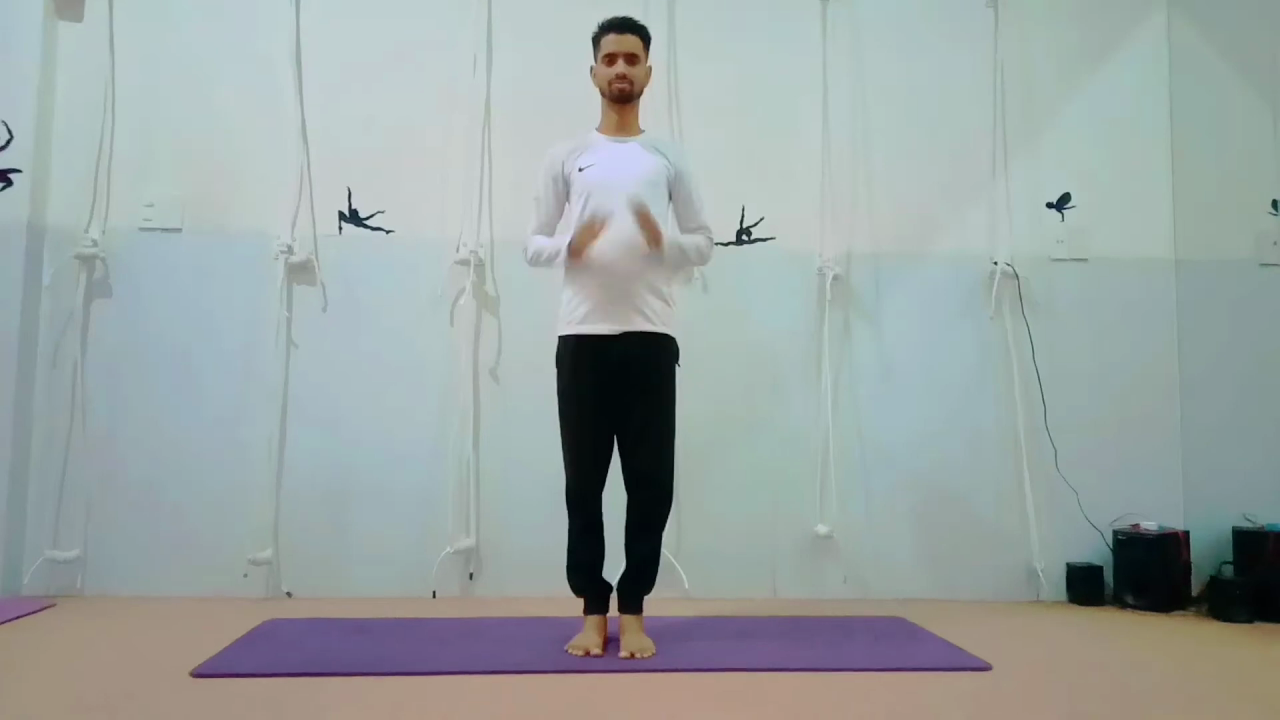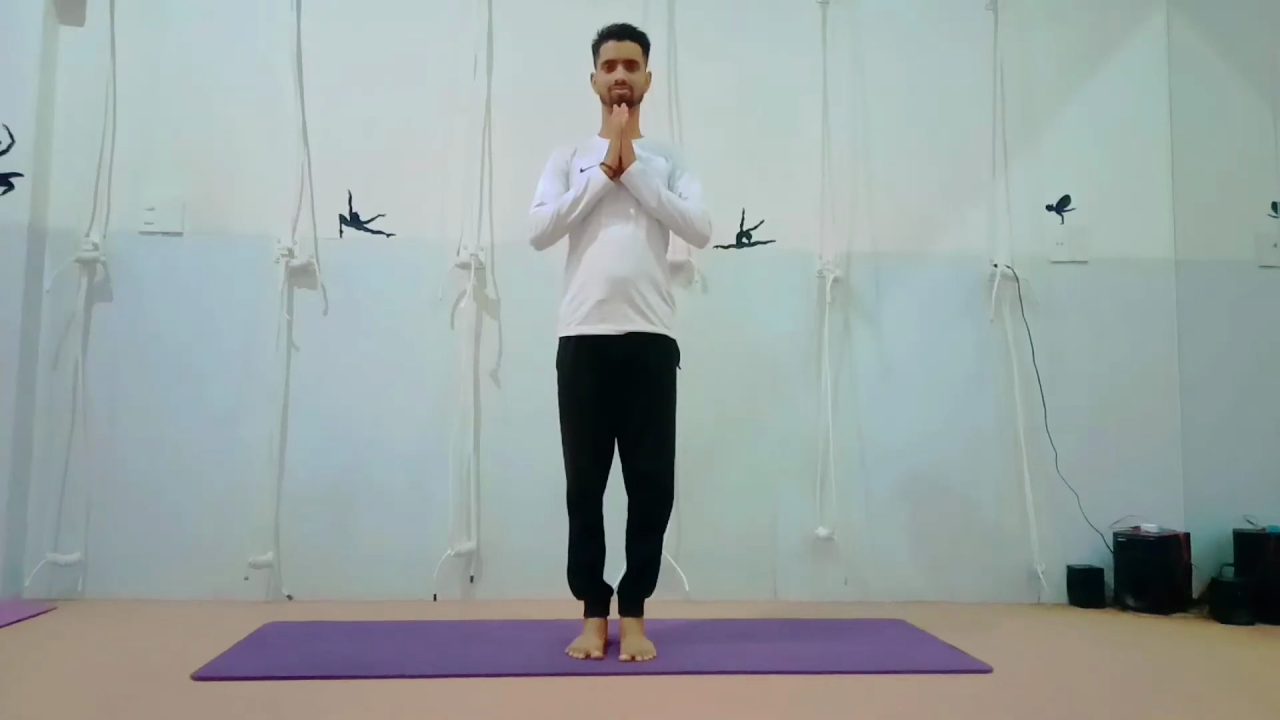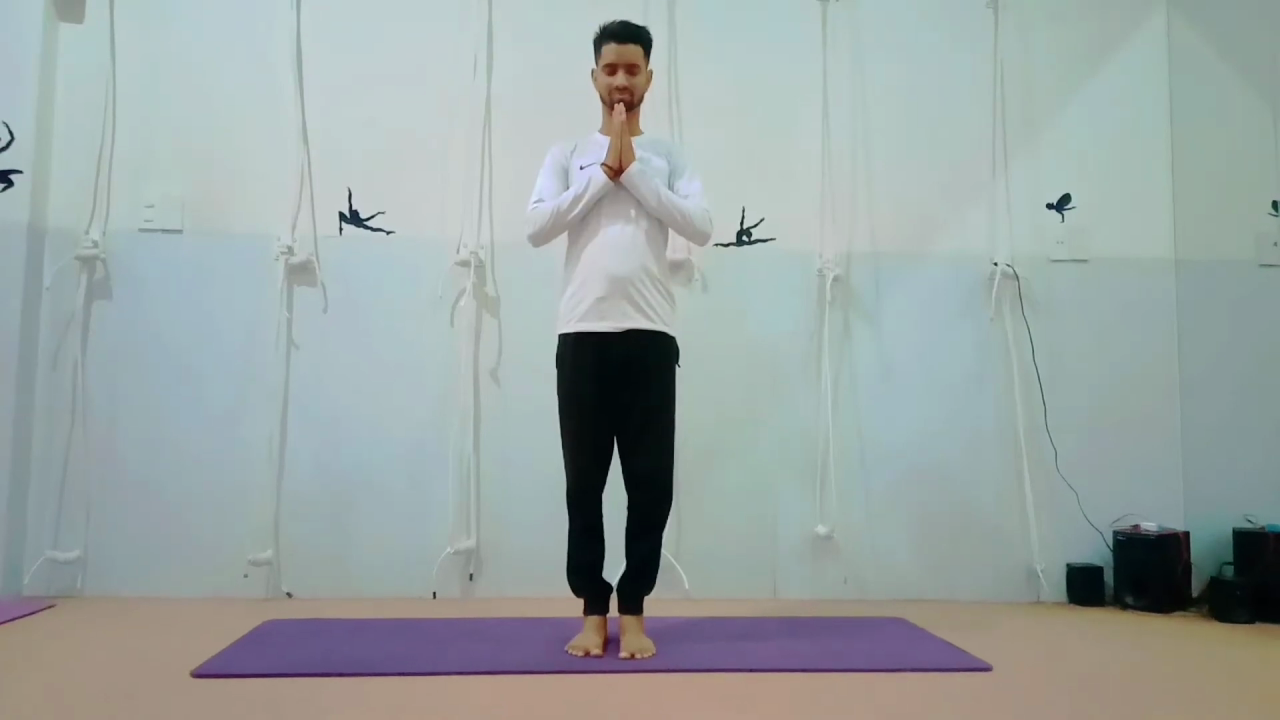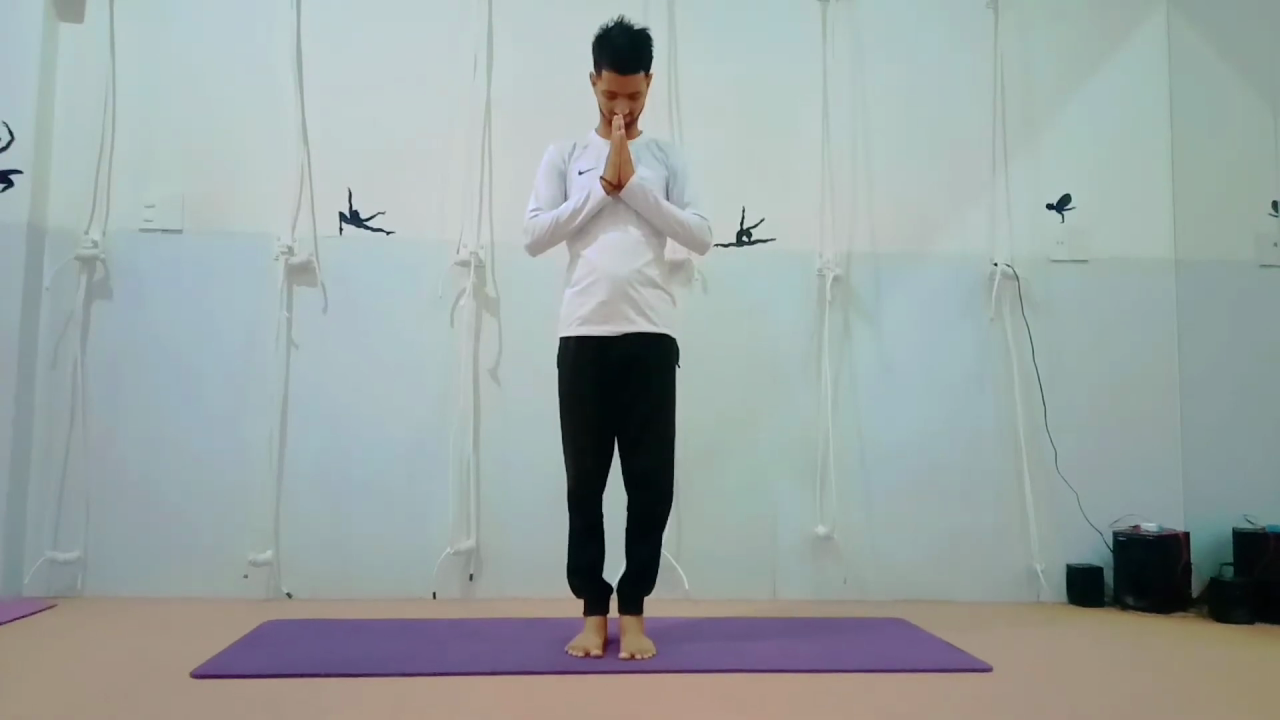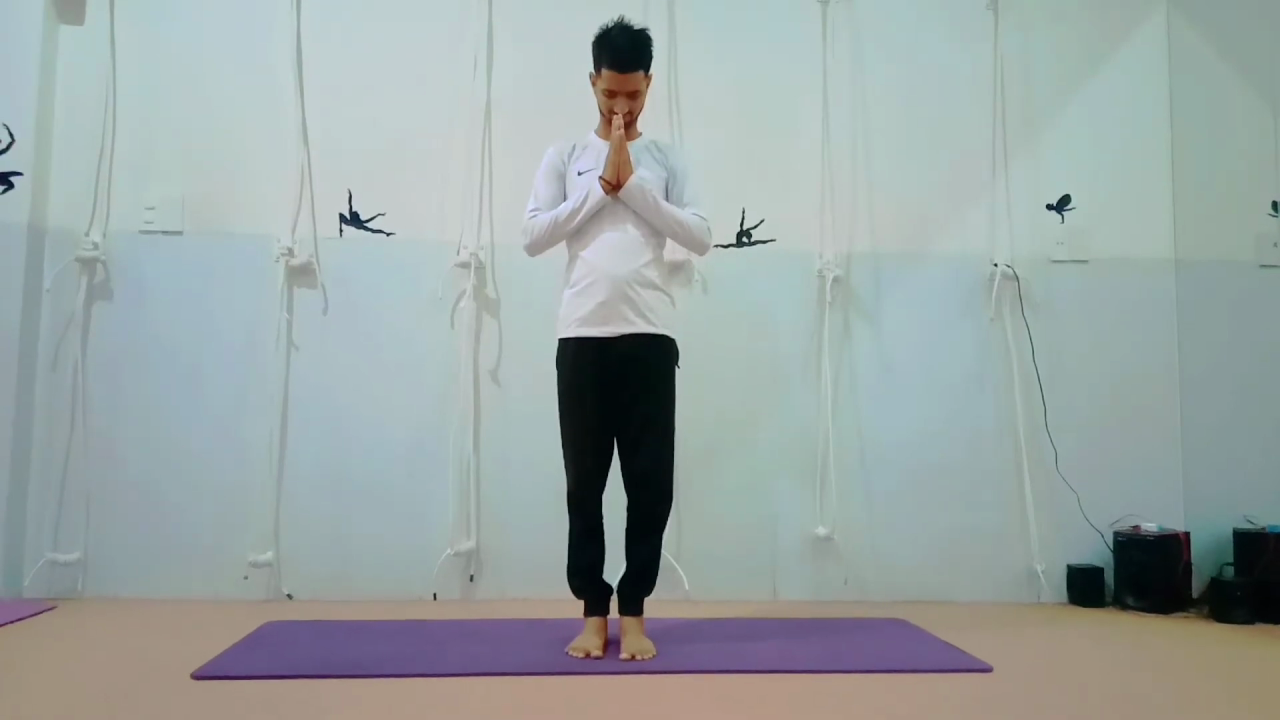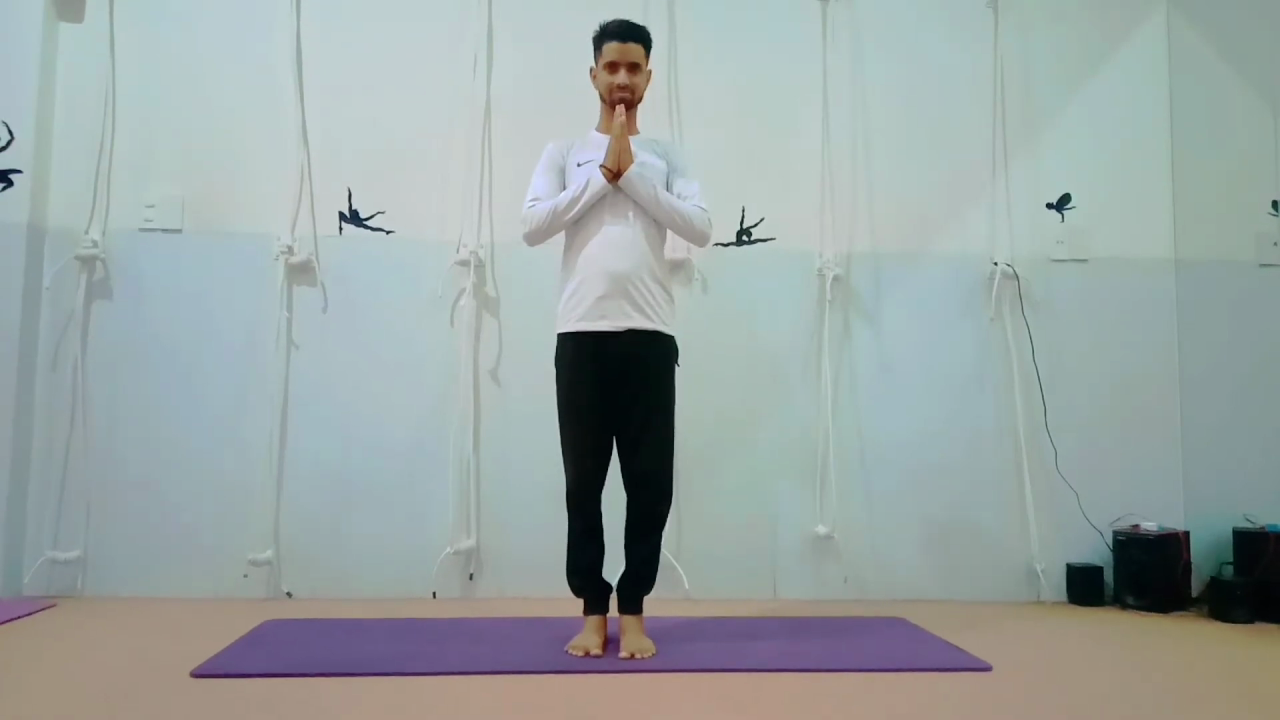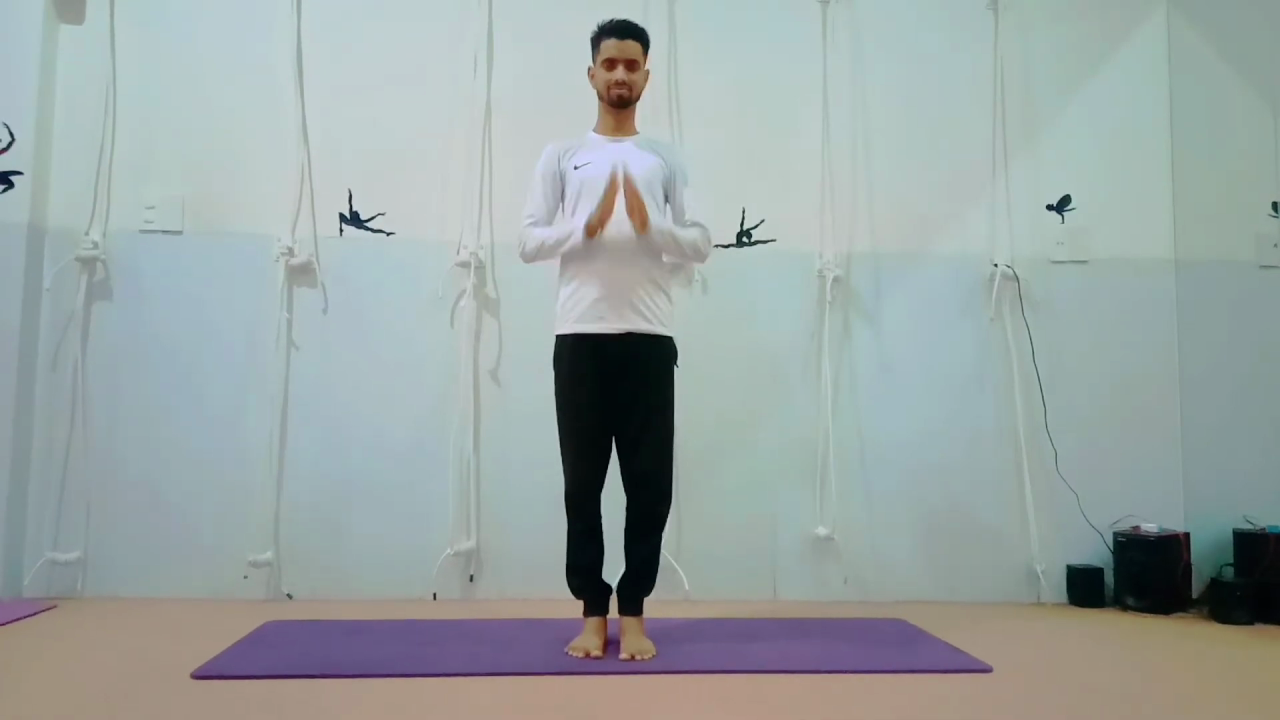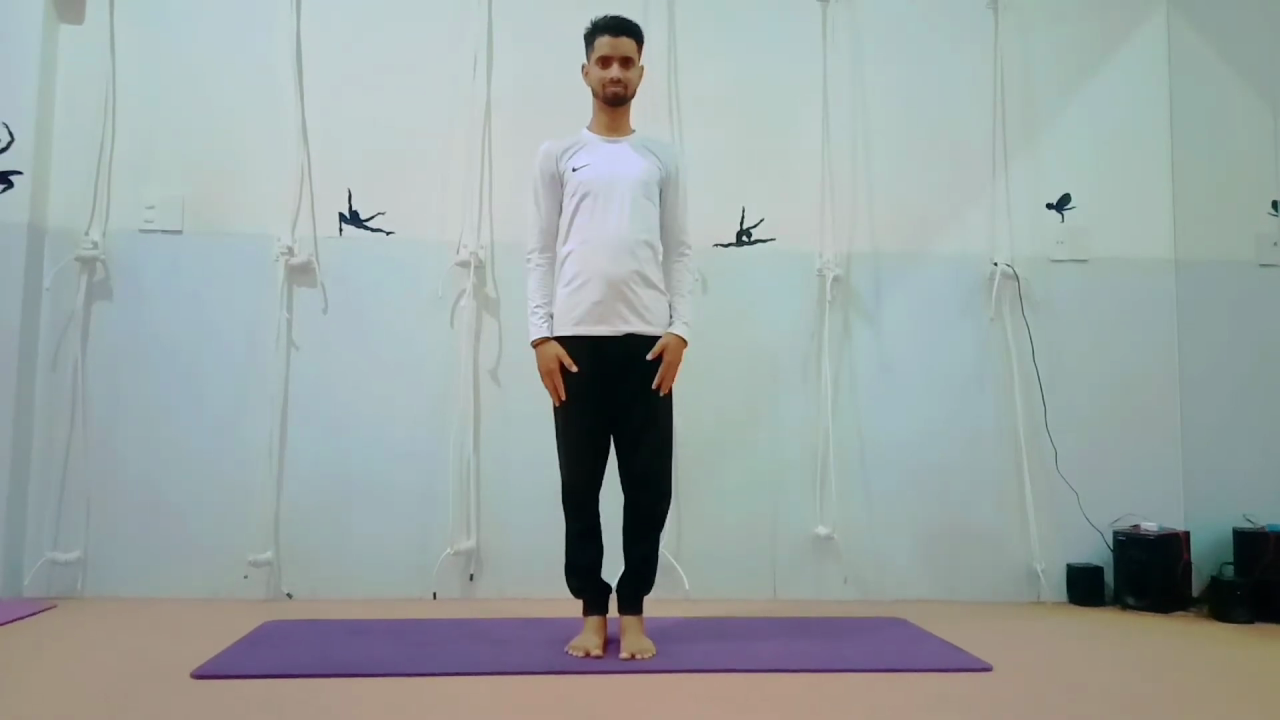
dt=0.5s
person 1, frame 1
left shoulder: (670, 158)
right shoulder: (566, 157)
left elbow: (702, 240)
right elbow: (534, 241)
left wrist: (666, 243)
right wrist: (568, 246)
left hip: (650, 337)
right hip: (582, 336)
left knee: (651, 482)
right knee: (583, 482)
left ankle: (631, 610)
right ankle: (592, 610)
person 1, frame 2
left shoulder: (668, 159)
right shoulder: (569, 158)
left elbow: (700, 229)
right elbow: (539, 231)
left wrist: (635, 170)
right wrist: (603, 171)
left hip: (650, 337)
right hip: (583, 337)
left knee: (651, 482)
right knee: (585, 483)
left ankle: (633, 612)
right ankle: (594, 612)
person 1, frame 3
left shoulder: (669, 156)
right shoulder: (567, 155)
left elbow: (700, 227)
right elbow: (537, 228)
left wrist: (633, 170)
right wrist: (603, 170)
left hip: (650, 336)
right hip: (582, 335)
left knee: (651, 481)
right knee: (584, 481)
left ankle: (632, 610)
right ankle: (592, 610)
person 1, frame 4
left shoulder: (666, 158)
right shoulder: (564, 156)
left elbow: (700, 236)
right elbow: (534, 235)
left wrist: (635, 186)
right wrist: (602, 185)
left hip: (650, 338)
right hip: (584, 337)
left knee: (651, 482)
right knee: (585, 482)
left ankle: (632, 611)
right ankle: (593, 611)
person 1, frame 5
left shoulder: (666, 159)
right shoulder: (564, 157)
left elbow: (700, 237)
right elbow: (533, 236)
left wrist: (633, 185)
right wrist: (600, 185)
left hip: (650, 339)
right hip: (582, 339)
left knee: (651, 484)
right knee: (584, 484)
left ankle: (633, 612)
right ankle: (593, 611)
person 1, frame 6
left shoulder: (666, 156)
right shoulder: (564, 153)
left elbow: (700, 228)
right elbow: (533, 227)
left wrist: (633, 173)
right wrist: (602, 173)
left hip: (650, 336)
right hip: (582, 334)
left knee: (650, 481)
right knee: (584, 481)
left ankle: (632, 611)
right ankle: (592, 610)
person 1, frame 7
left shoulder: (667, 158)
right shoulder: (561, 156)
left elbow: (700, 243)
right elbow: (529, 241)
left wrist: (652, 223)
right wrist: (586, 226)
left hip: (648, 338)
right hip: (580, 337)
left knee: (649, 482)
right knee: (582, 482)
left ankle: (632, 612)
right ankle: (592, 611)
person 1, frame 8
left shoulder: (662, 158)
right shoulder: (558, 155)
left elbow: (678, 251)
right elbow: (541, 252)
left wrist: (679, 330)
right wrist: (541, 335)
left hip: (646, 339)
right hip: (577, 339)
left knee: (648, 483)
right knee: (581, 484)
left ankle: (632, 612)
right ankle: (592, 612)
